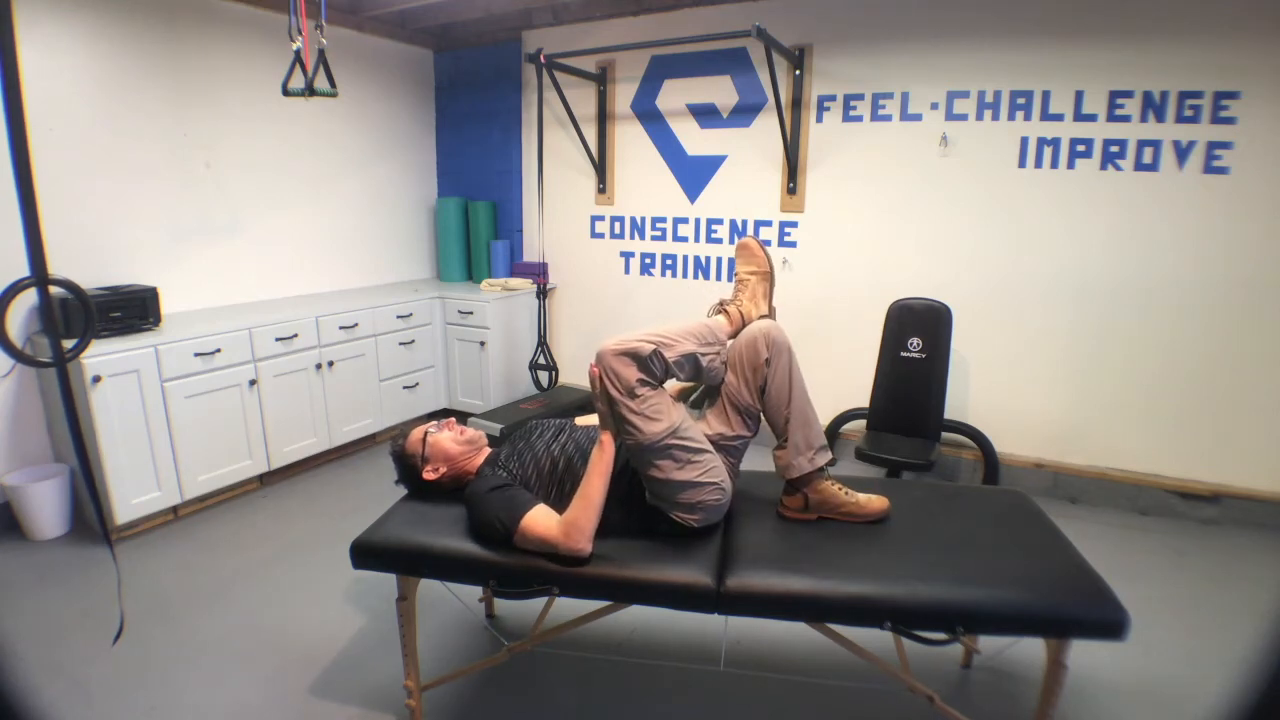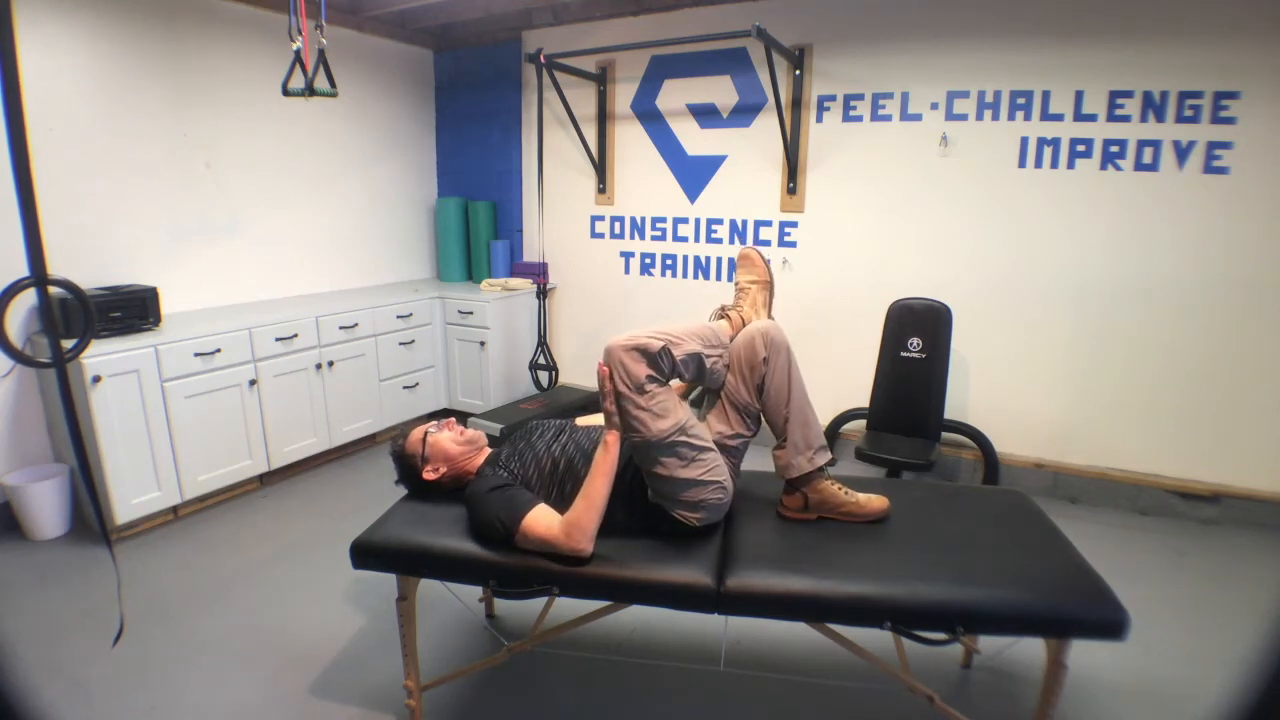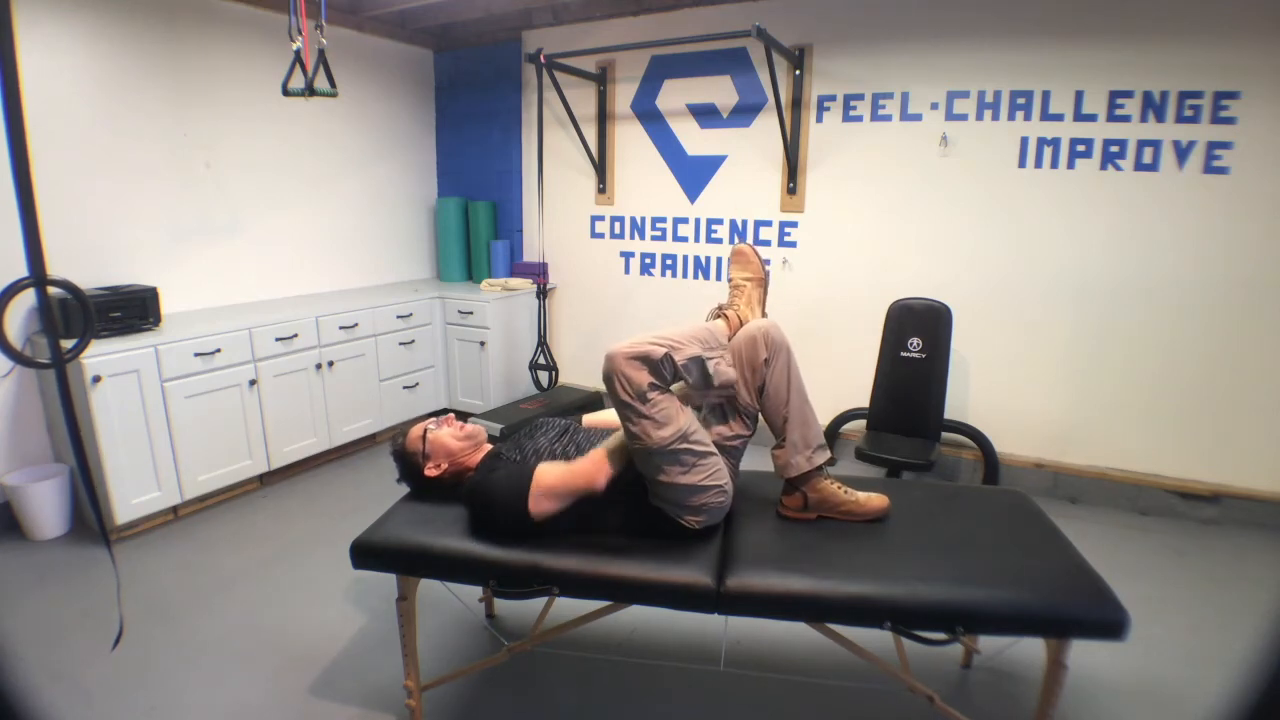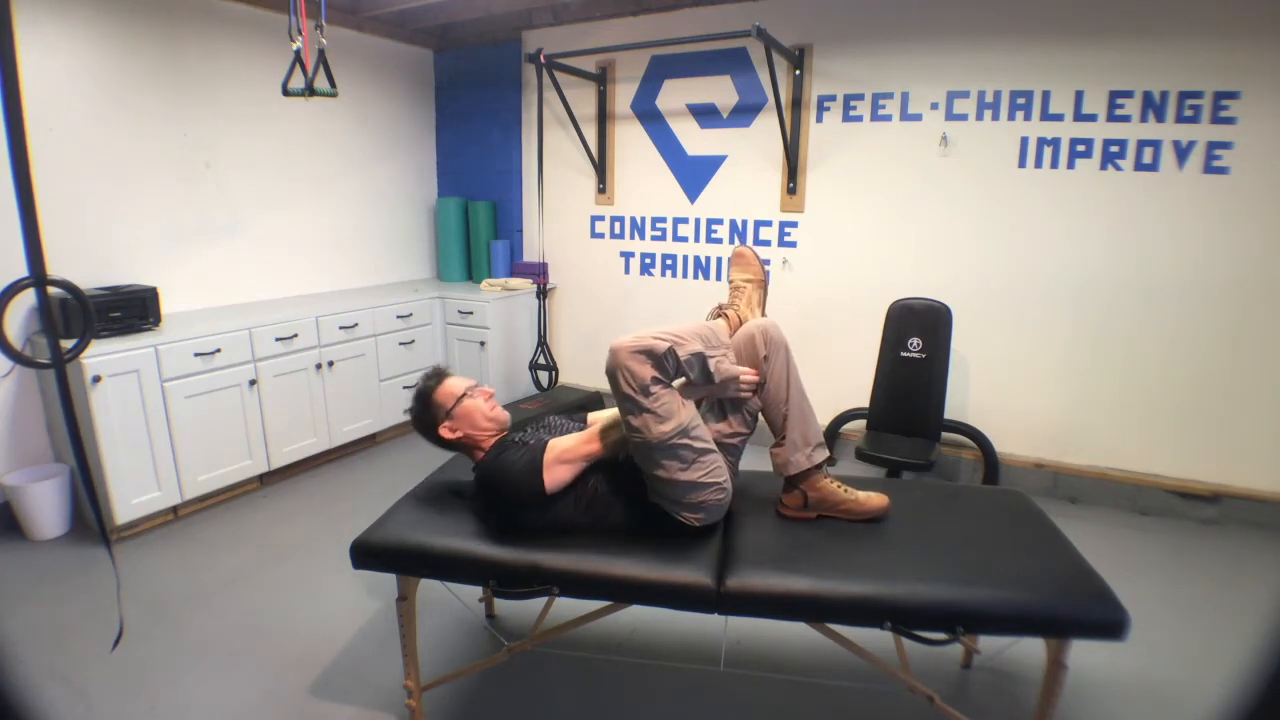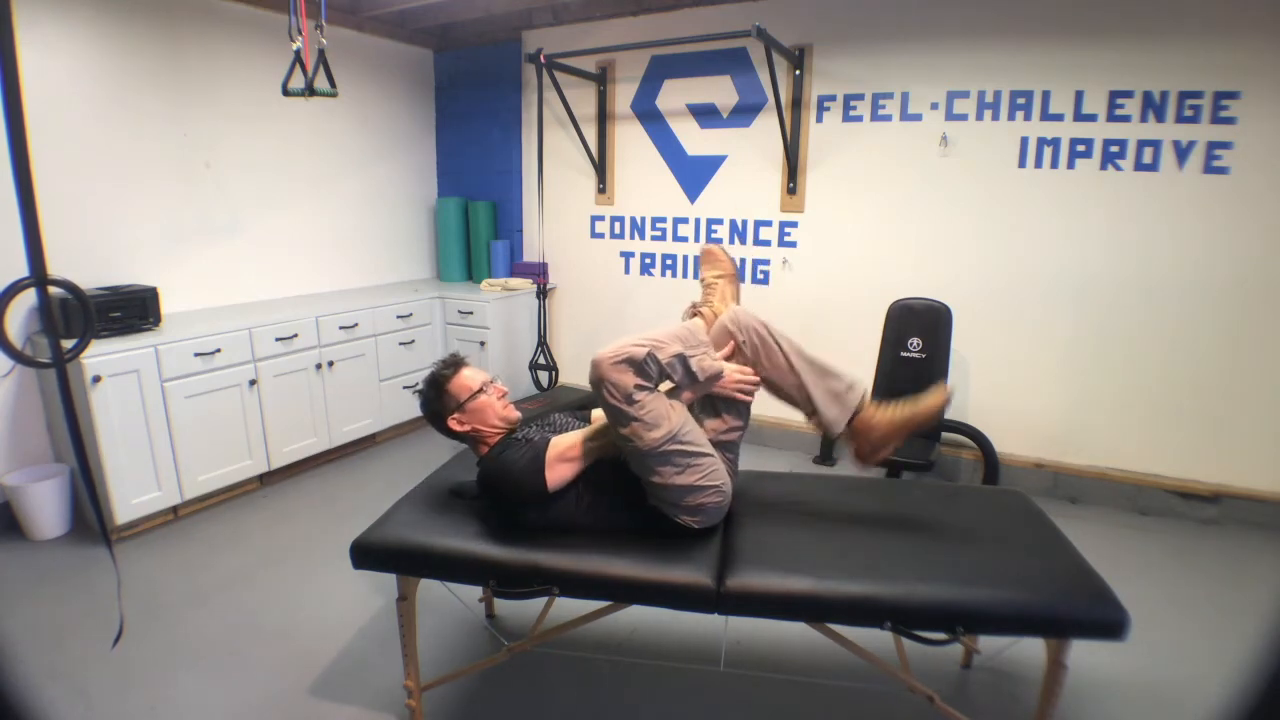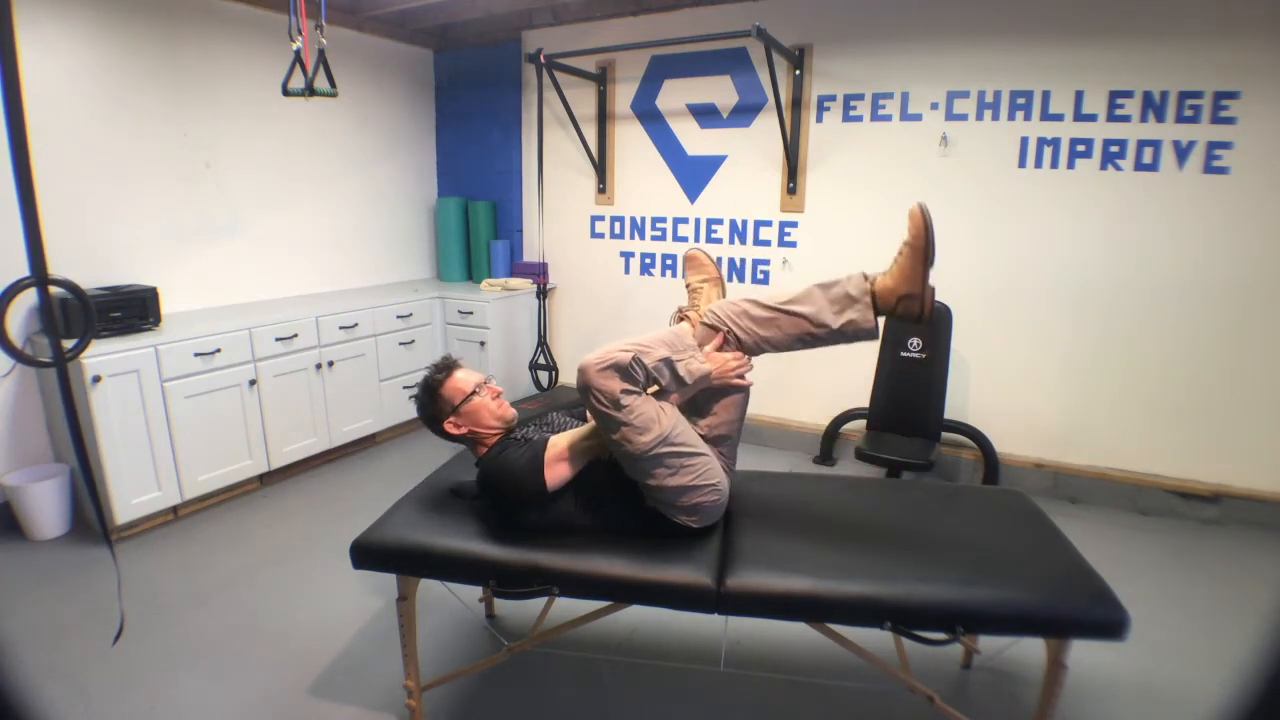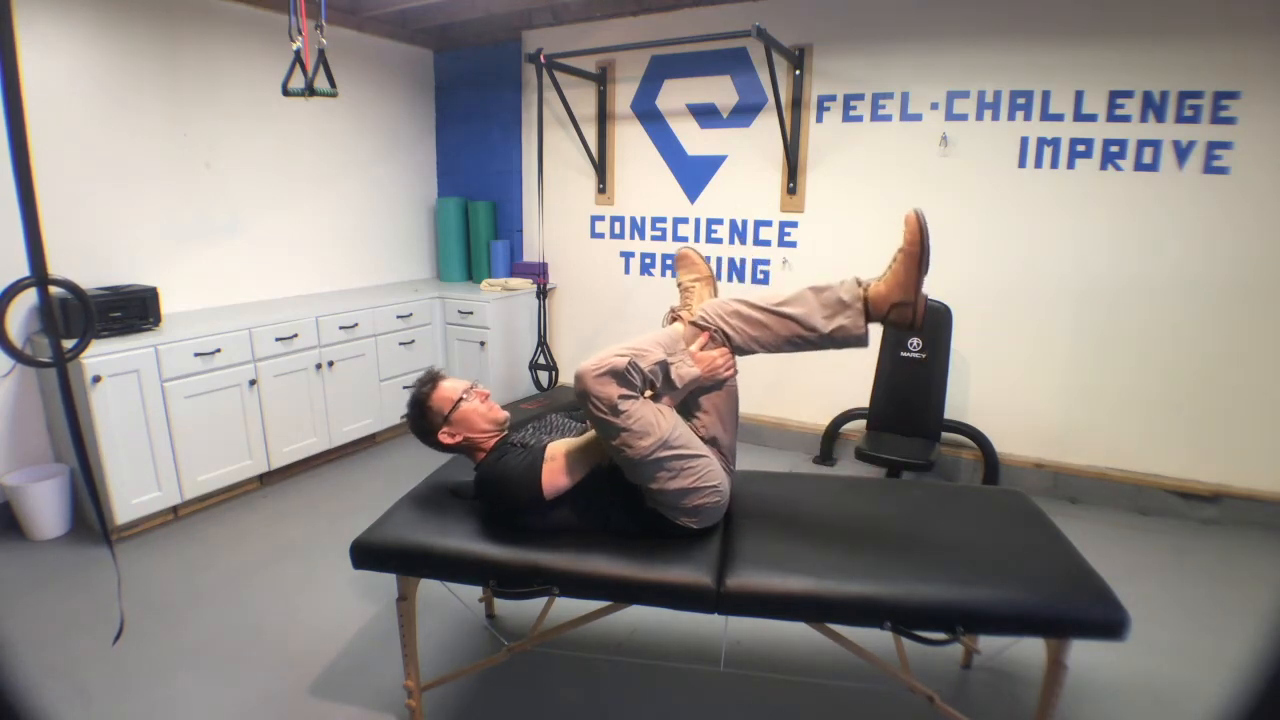
dt=0.4s
person 1, frame 1
left shoulder: (524, 437)
right shoulder: (487, 498)
left elbow: (615, 419)
right elbow: (574, 541)
left wrist: (697, 376)
right wrist: (609, 433)
left hip: (703, 460)
right hip: (693, 498)
left knee: (765, 340)
right knee: (617, 356)
left ankle: (808, 486)
right ankle: (735, 315)
person 1, frame 2
left shoulder: (527, 436)
right shoulder: (488, 497)
right elbow: (576, 540)
left wrist: (682, 384)
right wrist: (614, 432)
left hip: (704, 460)
right hip: (693, 497)
left knee: (765, 339)
right knee: (624, 353)
left ankle: (807, 486)
right ankle: (735, 321)
person 1, frame 3
left shoulder: (527, 438)
right shoulder: (491, 490)
left elbow: (611, 423)
right elbow: (593, 475)
right wrist: (685, 398)
left hip: (698, 463)
right hip: (691, 501)
left knee: (765, 338)
right knee: (625, 359)
left ankle: (806, 484)
right ankle: (731, 320)
person 1, frame 4
left shoulder: (533, 434)
right shoulder: (502, 473)
left elbow: (626, 415)
right elbow: (598, 442)
left wrist: (702, 382)
right wrist: (701, 383)
left hip: (696, 464)
right hip: (691, 499)
left knee: (764, 336)
right knee: (628, 352)
left ankle: (806, 484)
right ankle: (730, 321)
person 1, frame 5
left shoulder: (541, 429)
right shoulder: (503, 472)
left elbow: (618, 417)
right elbow: (602, 439)
left wrist: (697, 371)
right wrist: (700, 379)
left hip: (699, 462)
right hip: (694, 498)
left knee: (741, 327)
right knee: (612, 363)
left ankle: (862, 423)
right ankle: (710, 321)
person 1, frame 6
left shoulder: (535, 428)
right shoulder: (501, 473)
left elbow: (611, 418)
right elbow: (596, 437)
left wrist: (688, 368)
right wrist: (694, 371)
left hip: (698, 462)
right hip: (694, 495)
left knee: (731, 320)
right knee: (599, 368)
left ankle: (884, 294)
right ankle: (697, 325)
person 1, frame 7
left shoulder: (532, 434)
right shoulder: (500, 479)
left elbow: (612, 420)
right elbow: (596, 449)
left wrist: (675, 370)
right wrist: (682, 376)
left hip: (699, 460)
right hip: (693, 498)
left knee: (718, 319)
right knee: (597, 373)
left ankle: (877, 300)
right ankle: (691, 317)
